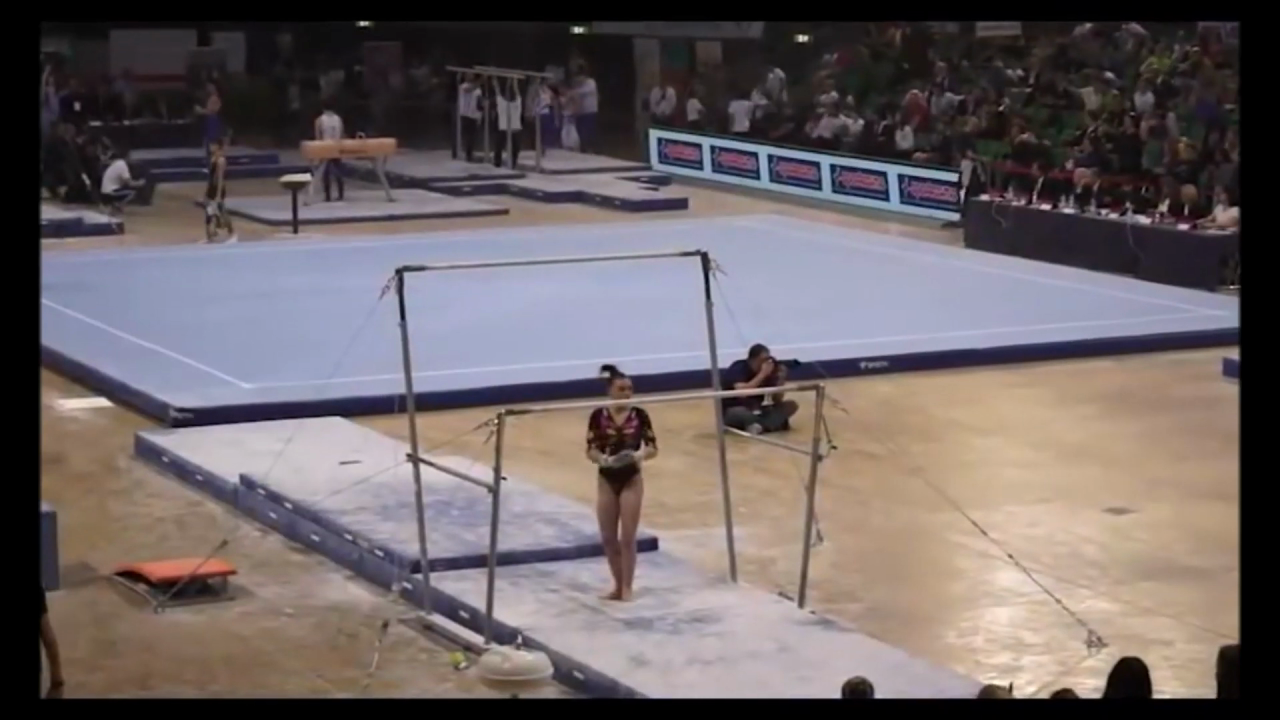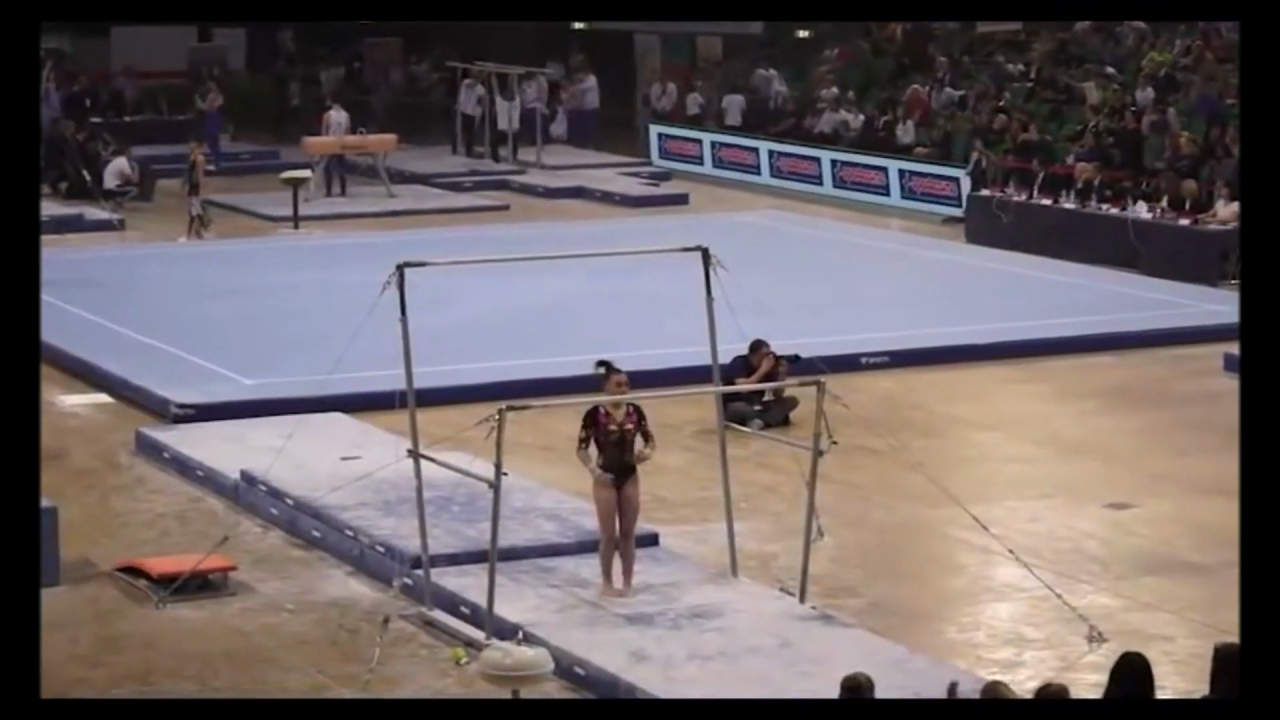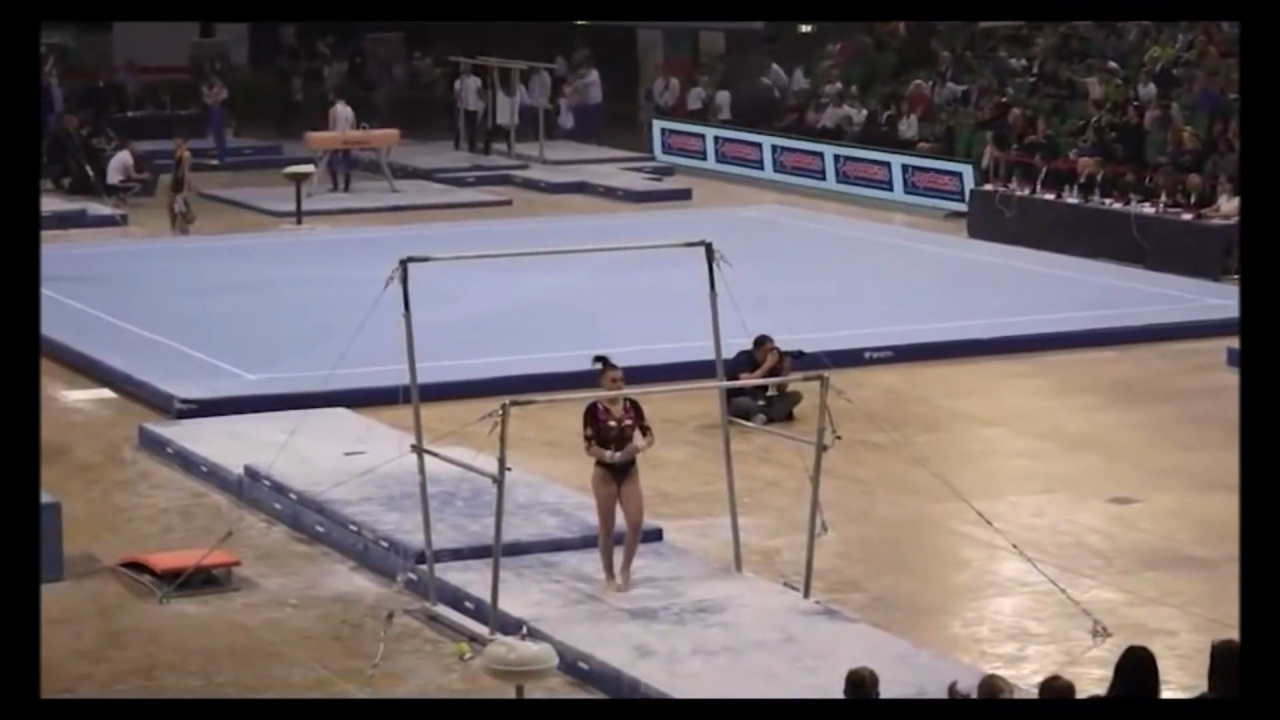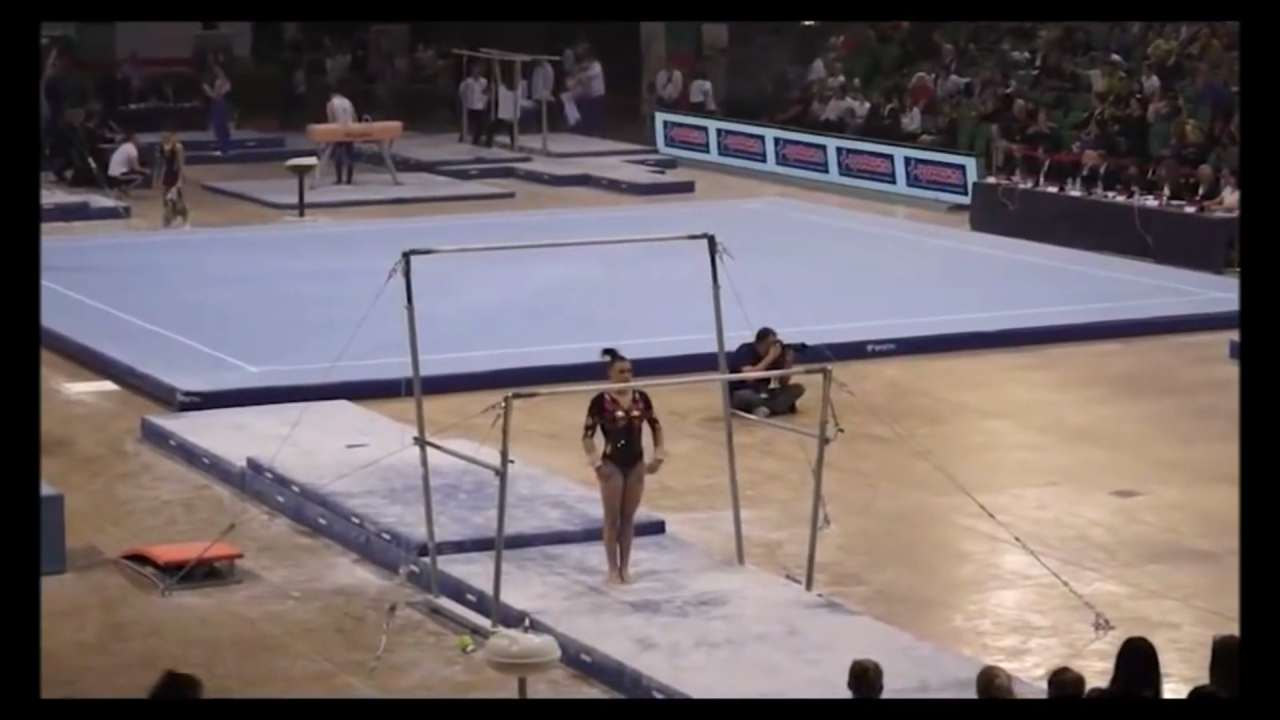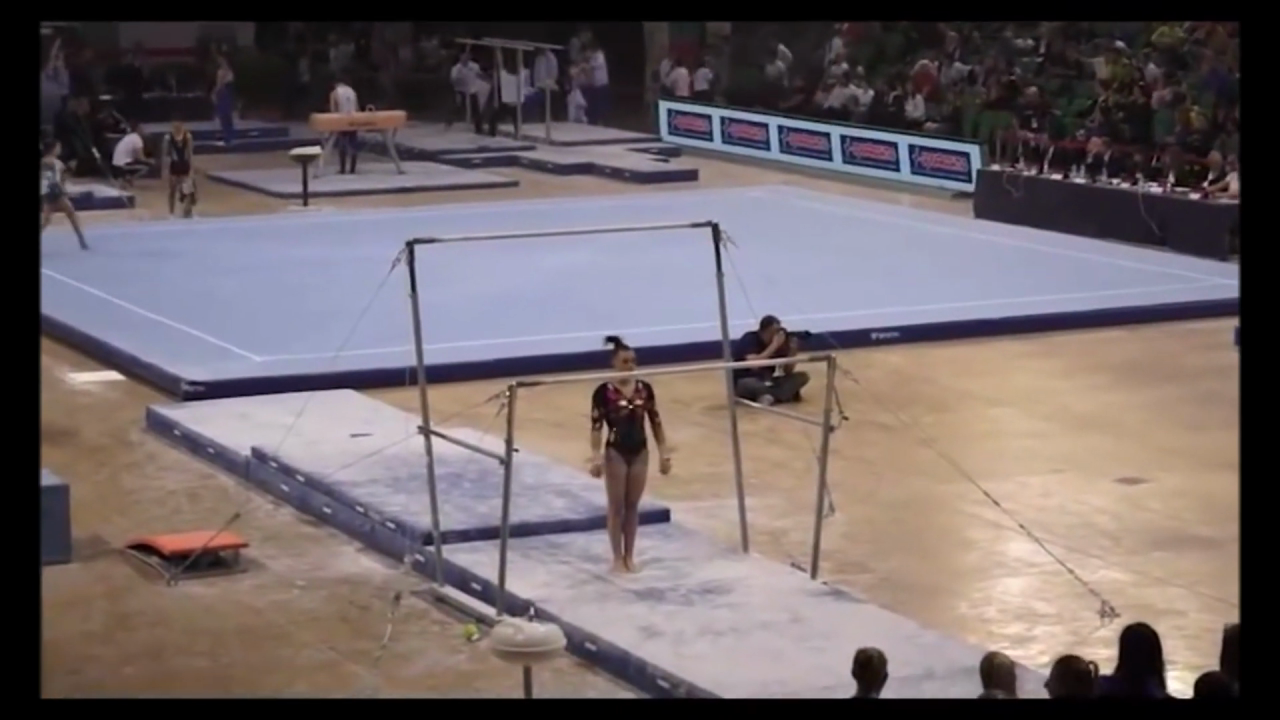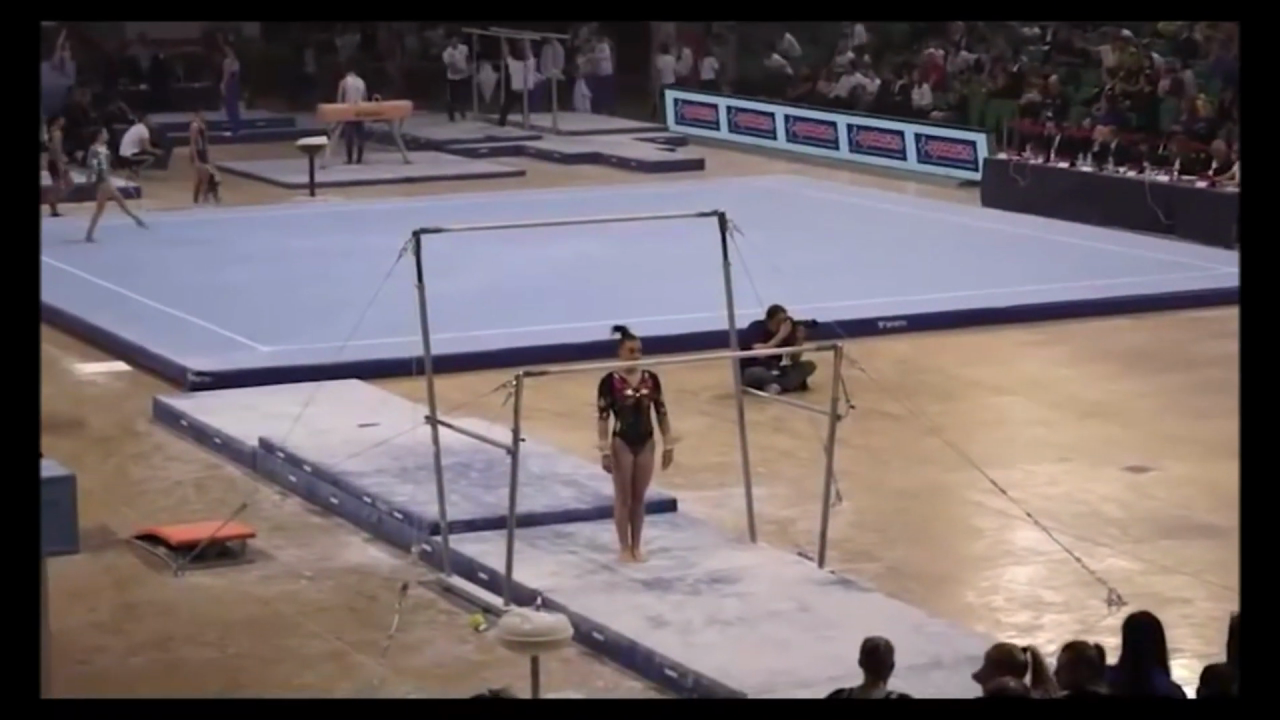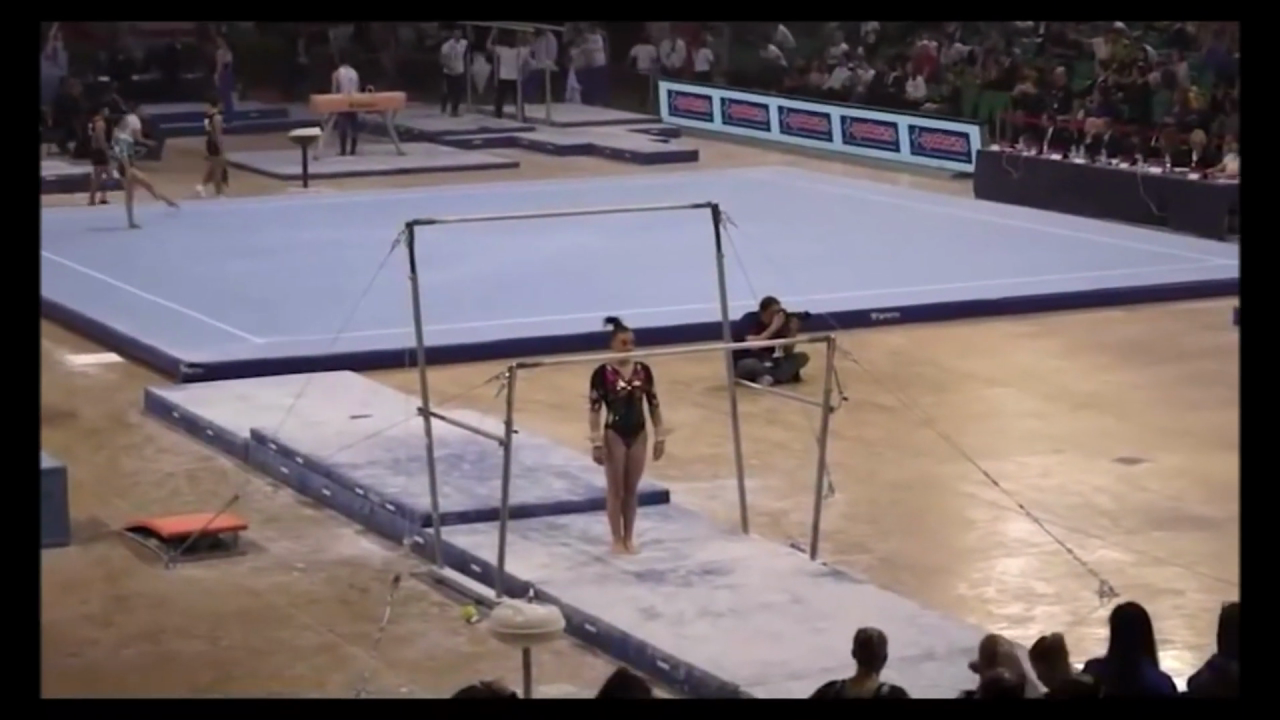
dt=0.5s
person 1, frame 1
left shoulder: (639, 415)
right shoulder: (598, 416)
left elbow: (653, 448)
right elbow: (591, 451)
left wrist: (637, 455)
right wrist: (604, 460)
left hip: (632, 480)
right hip: (607, 481)
left knee: (628, 538)
right knee: (608, 538)
left ankle: (627, 587)
right ankle: (618, 585)
person 1, frame 2
left shoulder: (636, 411)
right shoulder: (594, 414)
left elbow: (650, 440)
right elbow: (582, 449)
left wrist: (646, 453)
right wrist: (593, 470)
left hip: (630, 477)
right hip: (605, 479)
left knee: (627, 534)
right knee: (608, 535)
left ankle: (626, 581)
right ankle: (607, 582)
person 1, frame 3
left shoulder: (633, 406)
right shoulder: (593, 410)
left elbow: (649, 435)
right elbow: (590, 448)
left wrist: (639, 445)
right wrist: (614, 456)
left hip: (630, 471)
right hip: (605, 473)
left knee: (636, 524)
right knee: (607, 528)
left ankle: (625, 570)
right ankle: (610, 577)
person 1, frame 4
left shoulder: (642, 399)
right shoulder: (600, 402)
left elbow: (656, 428)
right elbow: (587, 436)
left wrist: (658, 455)
right wrist: (595, 462)
left hip: (636, 463)
right hip: (612, 465)
left knee: (628, 518)
right knee: (612, 519)
left ankle: (624, 567)
right ankle: (612, 569)
person 1, frame 5
left shoulder: (645, 389)
right shoulder: (604, 391)
left elbow: (655, 422)
right elbow: (596, 427)
left wrist: (664, 453)
right wrist: (596, 458)
left hip: (640, 453)
right hip: (615, 453)
left knee: (632, 507)
right knee: (616, 508)
left ankle: (629, 556)
right ankle: (617, 558)
person 1, frame 6
left shoulder: (651, 379)
right shoulder: (610, 381)
left elbow: (661, 413)
right elbow: (603, 417)
left wrist: (668, 444)
right wrist: (605, 450)
left hip: (646, 442)
right hip: (622, 443)
left knee: (639, 498)
right knee: (623, 498)
left ankle: (636, 546)
right ankle: (624, 547)
person 1, frame 7
left shoulder: (644, 371)
right shoulder: (602, 373)
left elbow: (654, 405)
right elbow: (595, 409)
left wrist: (660, 436)
right wrist: (597, 442)
left hip: (638, 434)
right hip: (614, 435)
left knee: (631, 490)
right knee: (616, 490)
left ankle: (629, 538)
right ankle: (617, 539)
